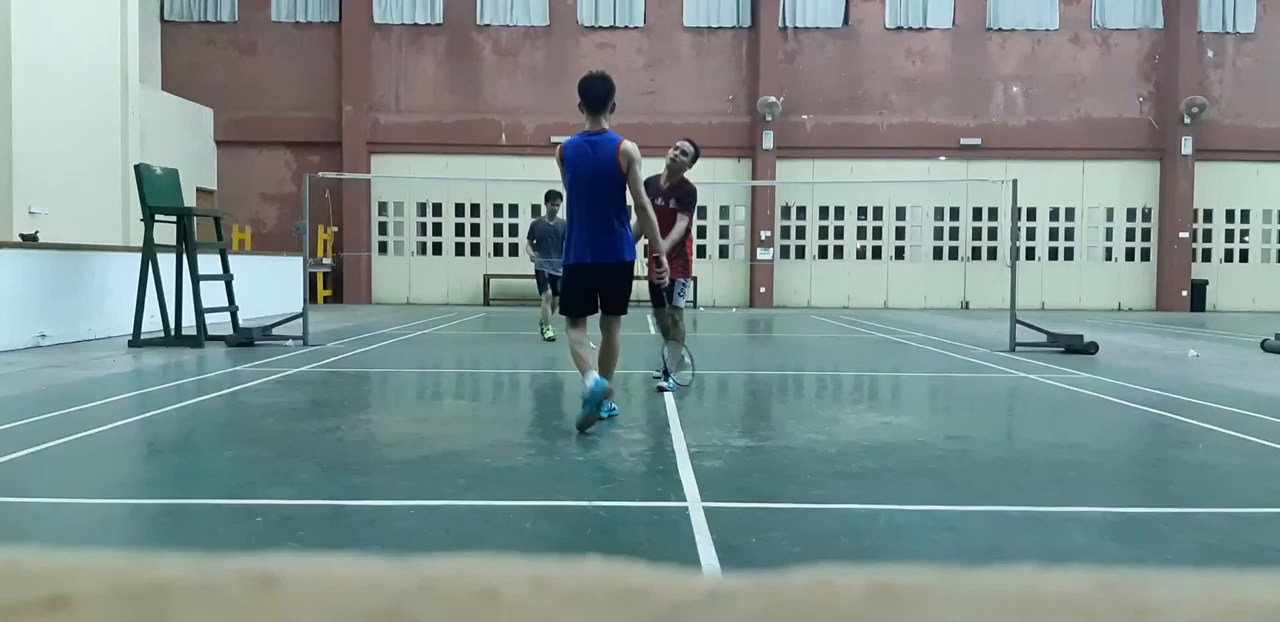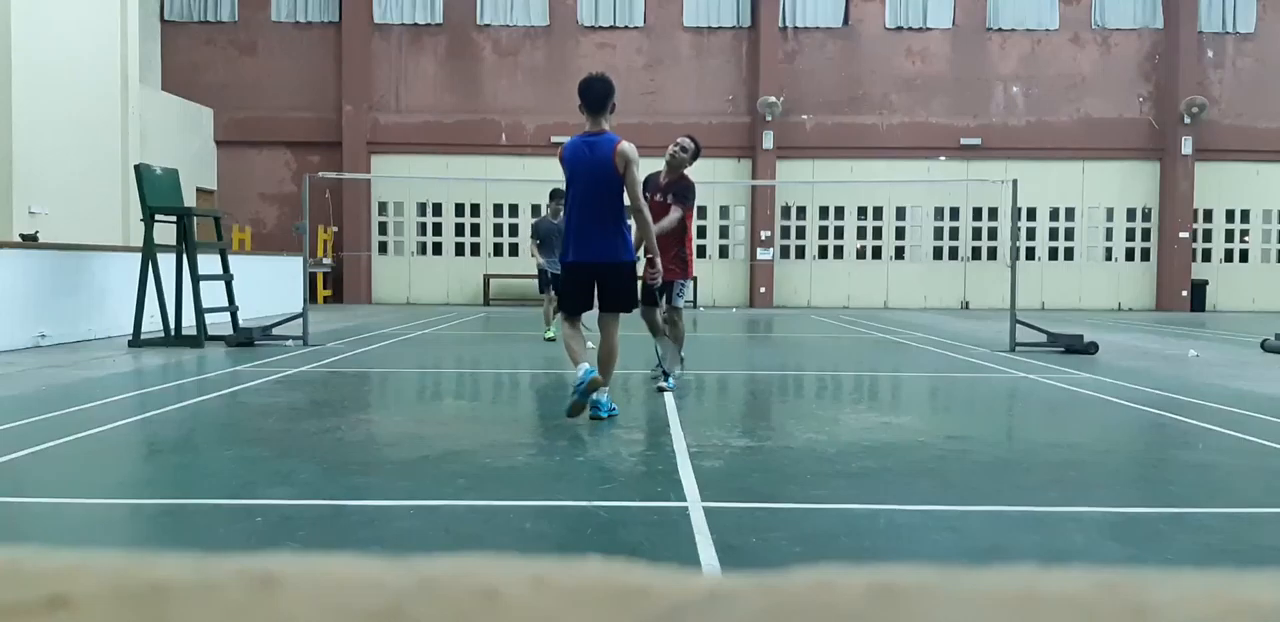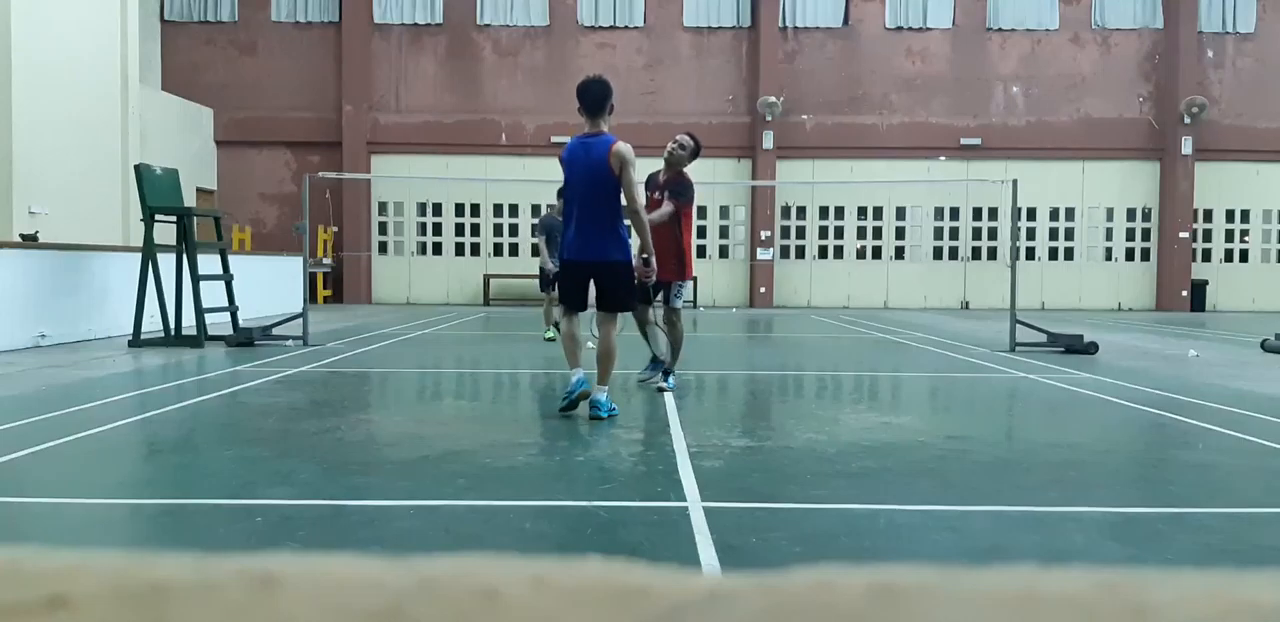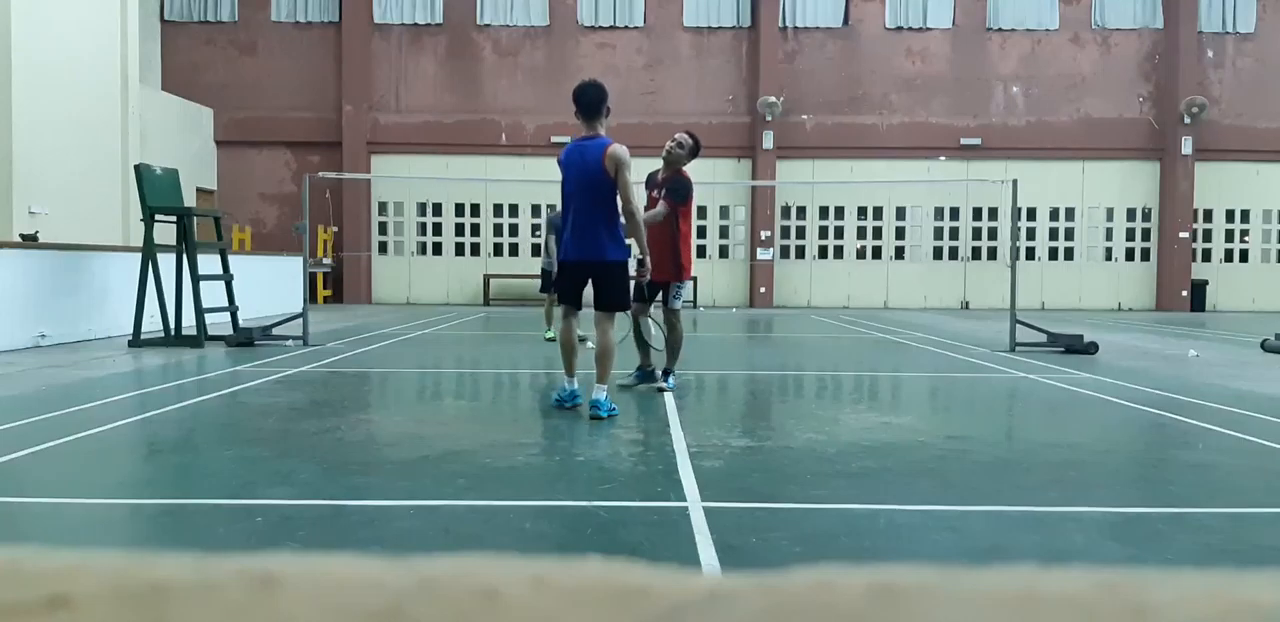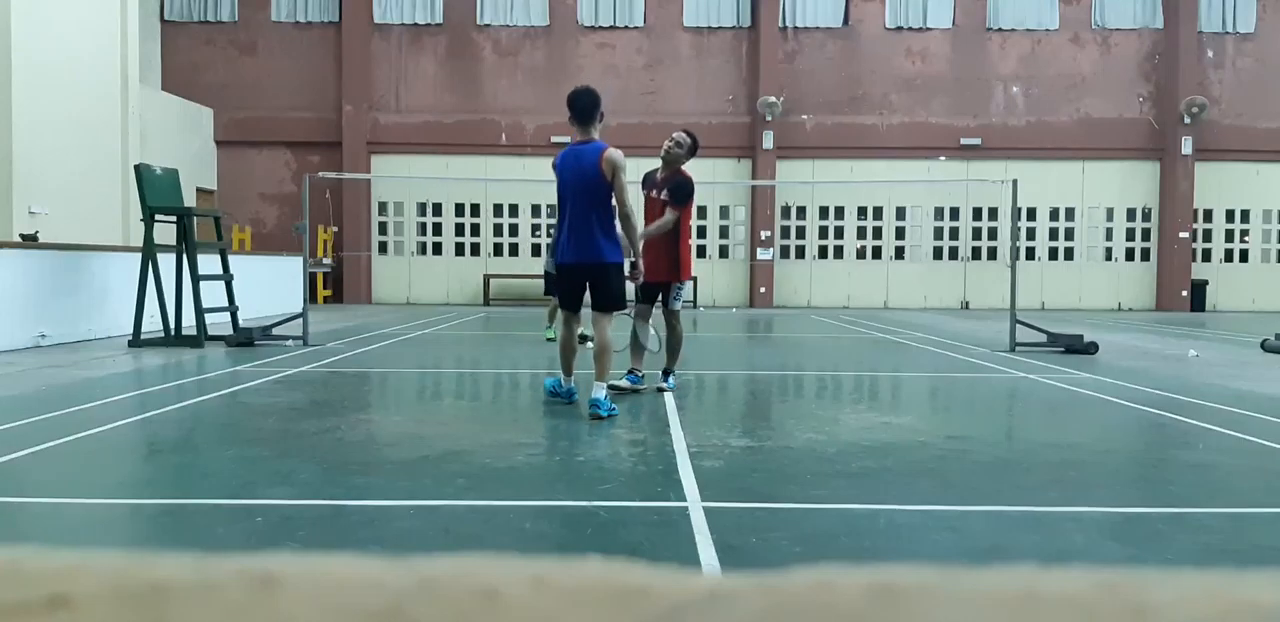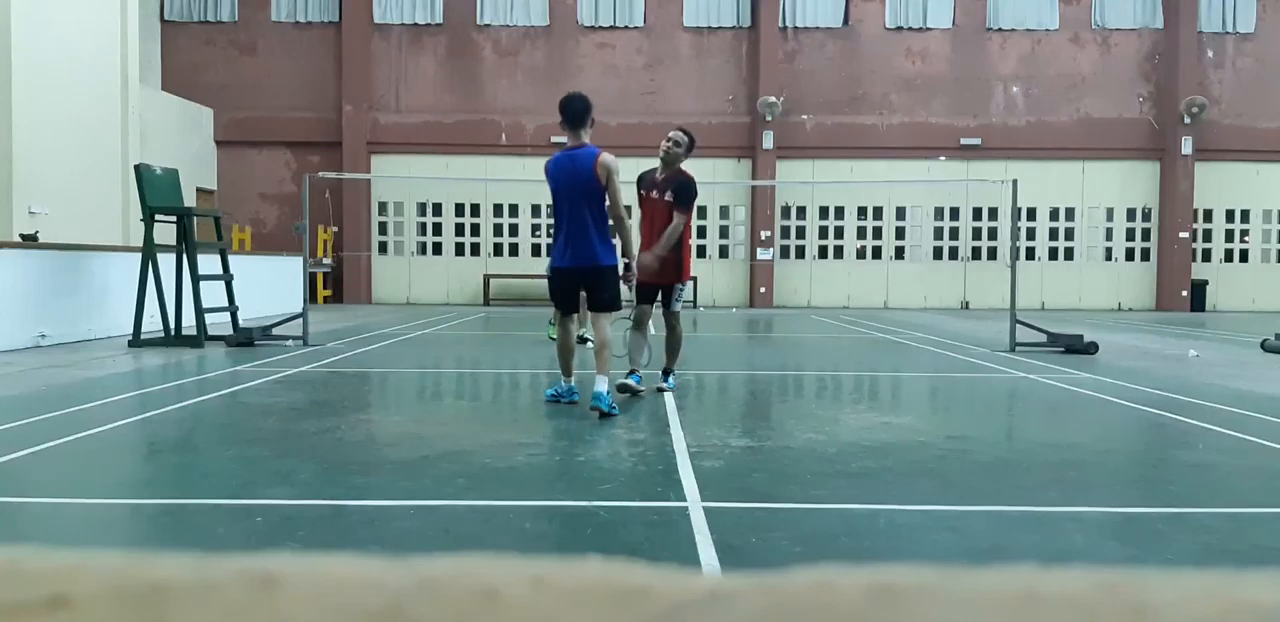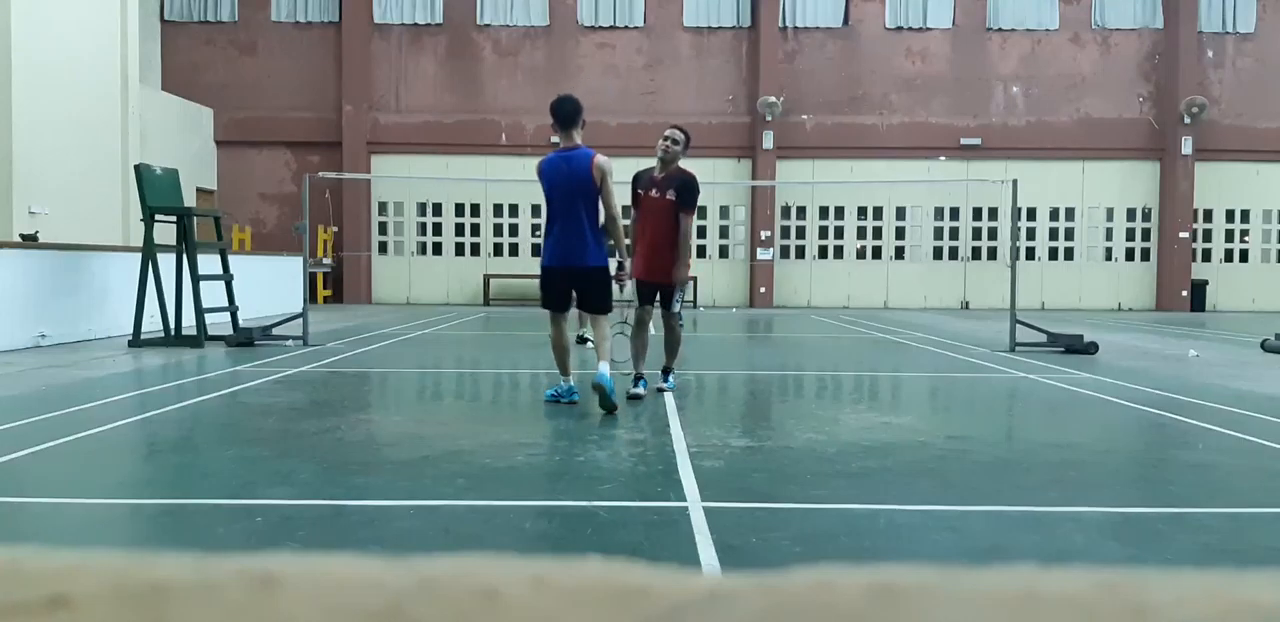
dt=0.1s
person 1, frame 1
left shoulder: (564, 151)
right shoulder: (626, 150)
right elbow: (642, 207)
right wrist: (659, 255)
left hip: (578, 255)
right hip: (617, 253)
left knee: (575, 326)
right knee: (610, 325)
left ankle: (595, 381)
right ankle: (602, 400)
person 1, frame 2
left shoulder: (566, 152)
right shoulder: (624, 150)
right elbow: (638, 208)
right wrist: (653, 254)
left hip: (575, 253)
right hip: (617, 254)
left knee: (570, 320)
right knee: (609, 324)
left ankle: (583, 372)
right ankle: (602, 399)
person 1, frame 3
left shoulder: (567, 153)
right shoulder: (620, 151)
right elbow: (634, 208)
right wrist: (649, 254)
left hip: (573, 252)
right hip: (612, 253)
left knee: (569, 316)
right knee: (607, 323)
left ankle: (577, 379)
right ankle: (601, 397)
person 1, frame 4
left shoulder: (565, 155)
right shoulder: (616, 152)
right elbow: (630, 209)
right wrist: (644, 254)
left hip: (571, 252)
right hip: (609, 253)
left knee: (569, 315)
right knee: (604, 323)
left ankle: (570, 387)
right ankle: (600, 397)
person 1, frame 5
left shoulder: (560, 160)
right shoulder: (612, 157)
right elbow: (625, 213)
right wrist: (637, 256)
left hip: (567, 255)
right hip: (605, 255)
left knee: (569, 319)
right knee: (602, 324)
left ankle: (566, 384)
right ankle: (599, 395)
person 1, frame 6
left shoulder: (551, 165)
right shoulder: (605, 161)
right elbow: (618, 215)
right wrist: (630, 258)
left hip: (563, 259)
right hip: (600, 258)
left knee: (565, 321)
right knee: (600, 323)
left ankle: (566, 385)
right ankle: (600, 390)
person 1, frame 7
left shoulder: (543, 166)
right shoulder: (600, 163)
right elbow: (612, 217)
right wrist: (623, 259)
left hip: (555, 259)
right hip: (593, 259)
left knee: (559, 321)
right knee: (599, 320)
left ankle: (566, 385)
right ankle: (602, 373)
person 2, frame 1
left shoulder: (687, 190)
right shoulder: (649, 183)
left elbow: (682, 225)
left wrist: (665, 246)
left hip: (678, 263)
right hip: (656, 262)
left knee: (674, 314)
right knee: (660, 315)
left ankle: (670, 371)
right ankle: (672, 359)
person 2, frame 2
left shoulder: (685, 186)
right shoulder: (650, 180)
left elbow: (675, 218)
right wrist: (634, 245)
left hip: (677, 262)
left knee: (673, 315)
right knee: (648, 312)
left ankle: (670, 371)
right ankle: (668, 357)
person 2, frame 3
left shoulder: (682, 183)
right shoulder: (652, 178)
left elbow: (664, 214)
left hip: (675, 262)
right hip: (653, 260)
left knee: (672, 315)
right knee: (639, 309)
left ankle: (669, 371)
right ankle: (657, 358)
person 2, frame 4
left shoulder: (681, 182)
right shoulder: (652, 177)
left elbow: (659, 214)
left hip: (674, 263)
right hip: (651, 261)
left knee: (671, 316)
right knee: (638, 311)
left ankle: (669, 372)
right ankle: (646, 368)
person 2, frame 5
left shoulder: (682, 182)
right shoulder: (649, 178)
left elbow: (668, 220)
left hip: (673, 264)
right hip: (649, 262)
left knee: (672, 317)
right knee: (640, 314)
left ankle: (669, 372)
right ankle: (635, 374)
person 2, frame 6
left shoulder: (685, 182)
right shoulder: (644, 178)
left elbow: (678, 224)
left wrist: (656, 255)
right wrist: (639, 255)
left hip: (673, 265)
right hip: (647, 264)
left knee: (672, 319)
right knee: (639, 316)
left ankle: (669, 372)
right ankle: (635, 374)
person 2, frame 7
left shoulder: (686, 180)
right shoulder: (640, 178)
left elbow: (687, 224)
left wrist: (683, 264)
right wrist: (631, 256)
left hip: (673, 267)
right hip: (644, 265)
left knee: (671, 319)
right knee: (641, 317)
left ankle: (668, 371)
right ankle: (638, 377)
